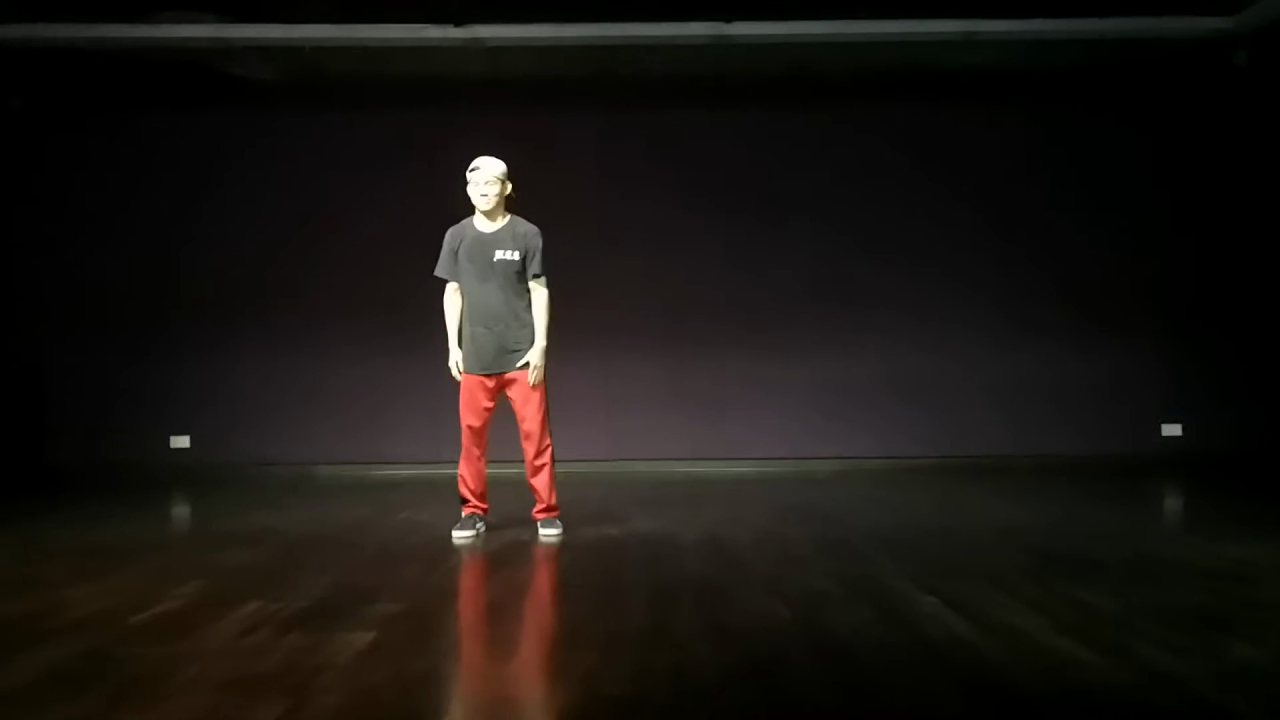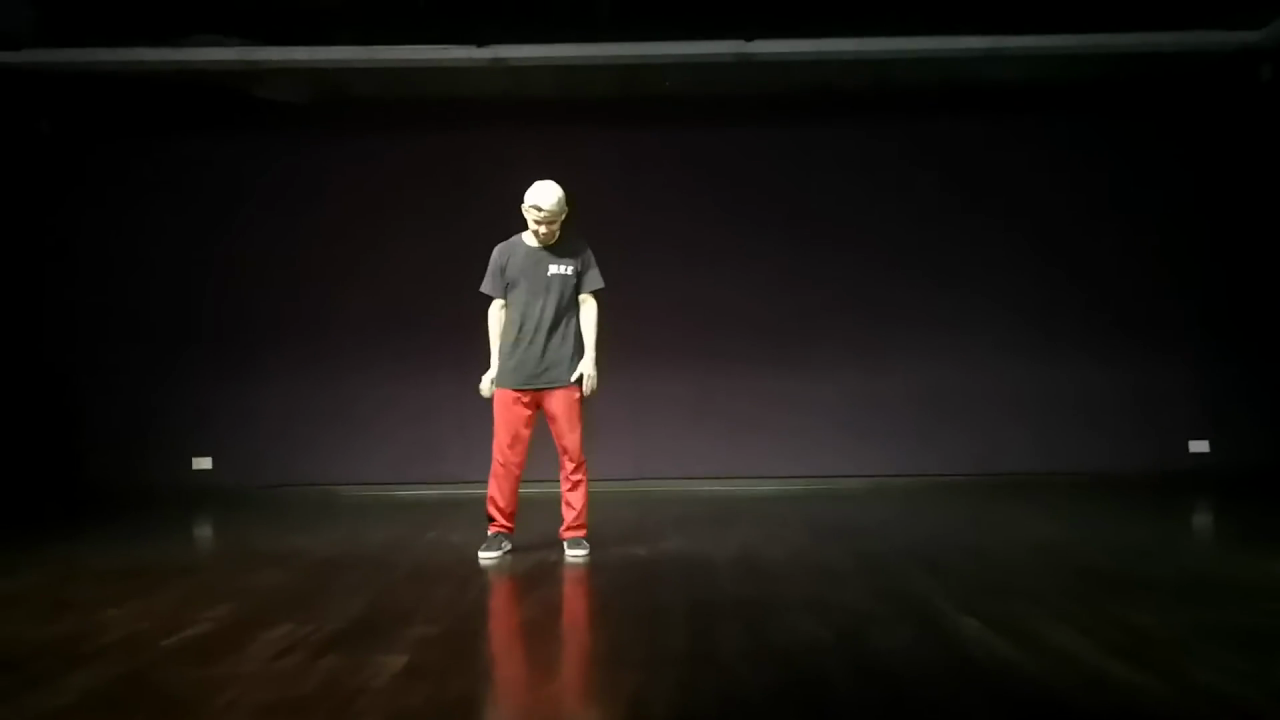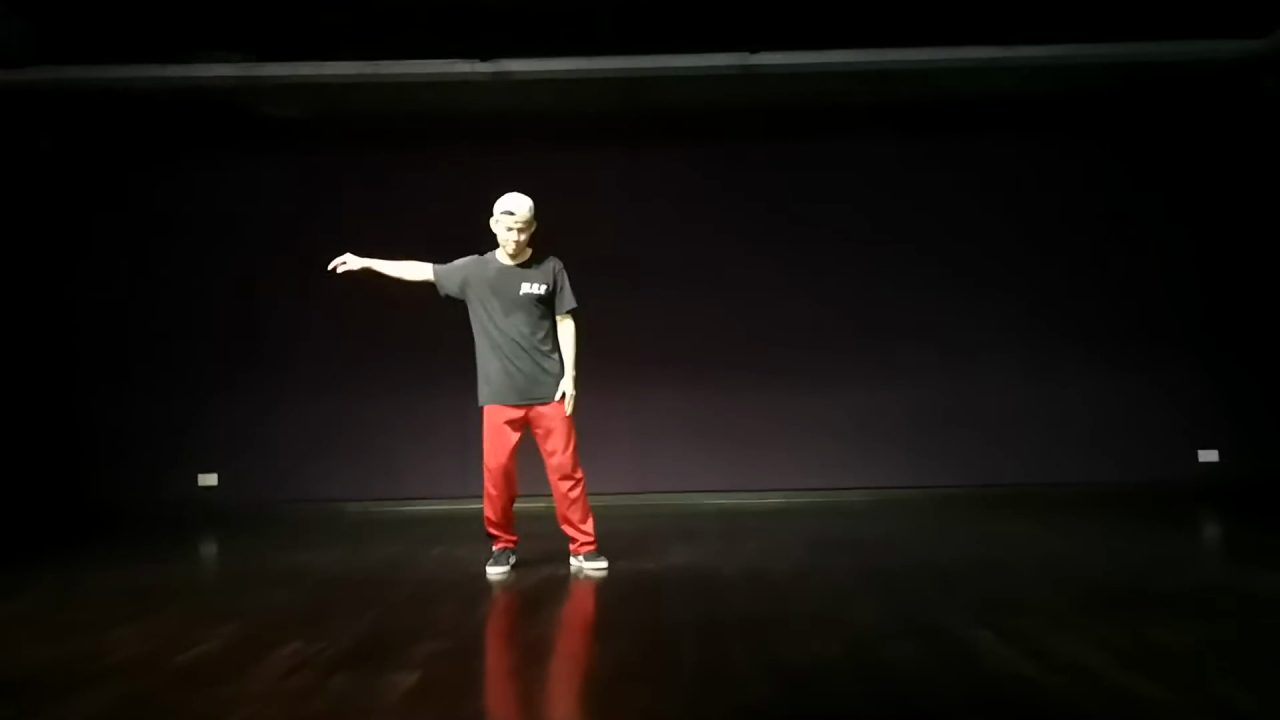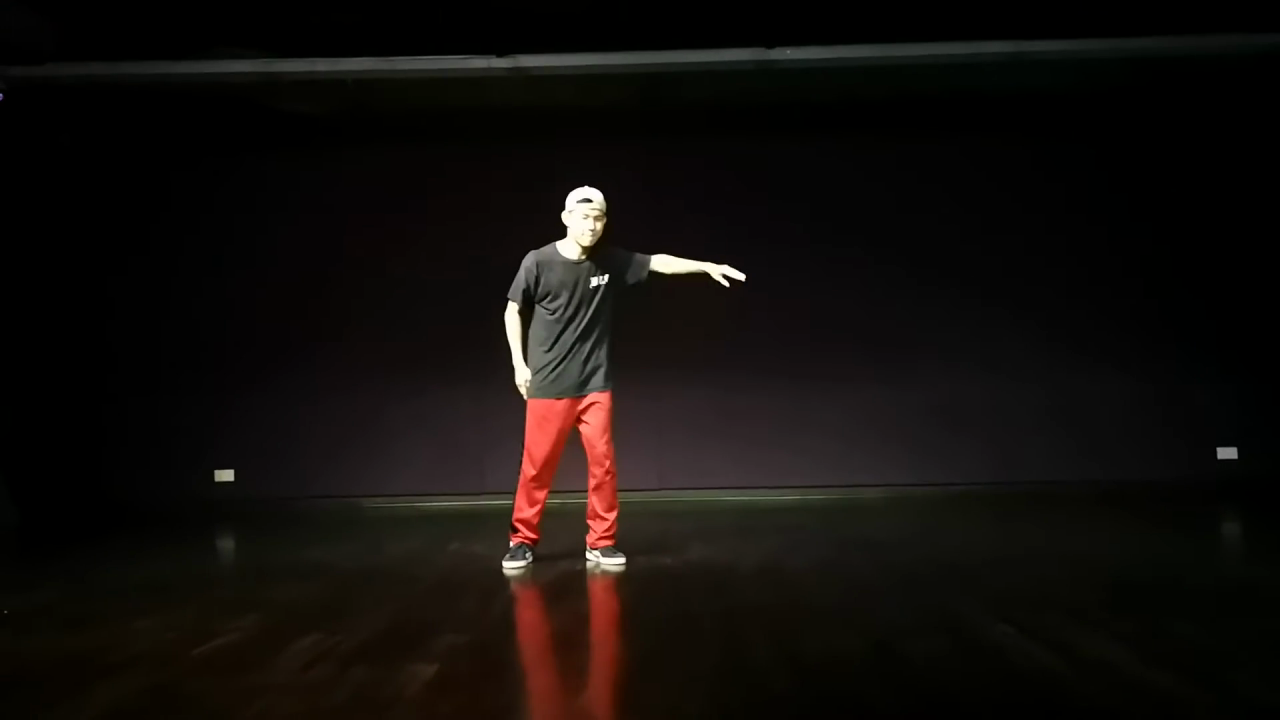
dt=1s
person 1, frame 1
left shoulder: (526, 234)
right shoulder: (457, 236)
left elbow: (539, 289)
right elbow: (452, 292)
left wrist: (540, 344)
right wrist: (453, 345)
left hip: (521, 353)
right hip: (476, 355)
left knee: (535, 434)
right knee: (471, 435)
left ankle: (546, 511)
right ankle: (474, 511)
person 1, frame 2
left shoulder: (578, 252)
right shoulder: (505, 253)
left elbow: (587, 303)
right elbow: (498, 308)
left wrist: (589, 356)
right wrist: (494, 363)
left hip: (562, 372)
right hip: (514, 373)
left knee: (571, 453)
right knee: (506, 454)
left ankle: (574, 531)
right ankle: (499, 530)
person 1, frame 3
left shoulder: (550, 268)
right shoulder: (473, 270)
left elbow: (565, 322)
right elbow: (421, 271)
left wrist: (569, 375)
right wrist: (365, 261)
left hip: (548, 389)
right hip: (500, 393)
left knee: (565, 468)
right knee: (497, 471)
left ankle: (583, 546)
right ankle: (503, 545)
person 1, frame 4
left shoulder: (611, 260)
right shoulder: (538, 262)
left elbow: (656, 262)
right elbow: (513, 311)
left wrist: (707, 266)
right wrist: (519, 363)
left hip: (594, 383)
right hip: (548, 384)
left knee: (602, 463)
right knee: (537, 465)
left ankle: (601, 541)
right ankle: (522, 540)
